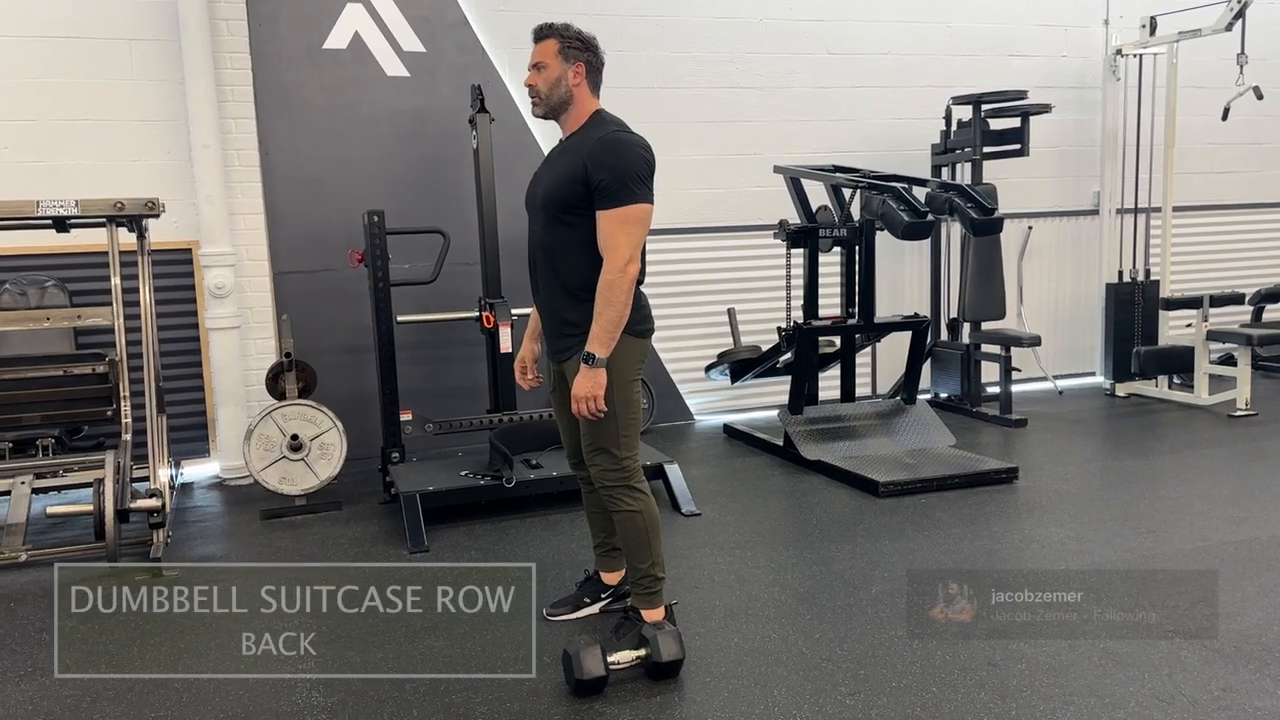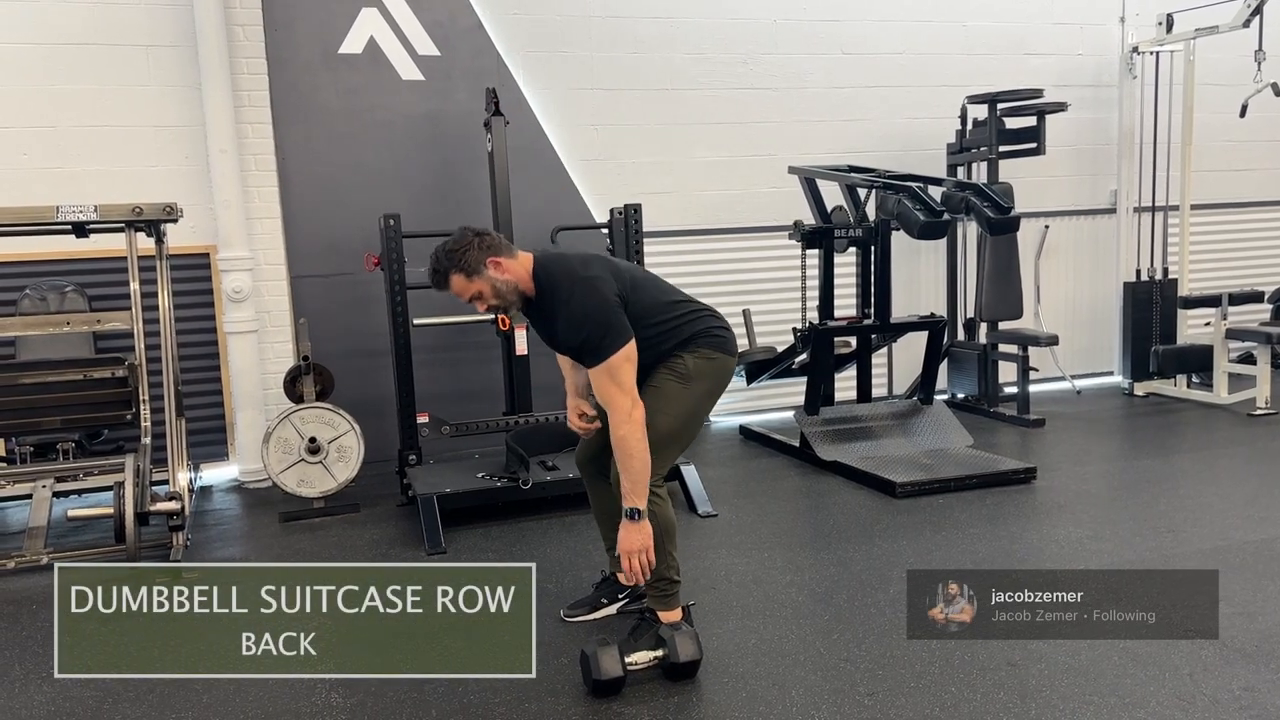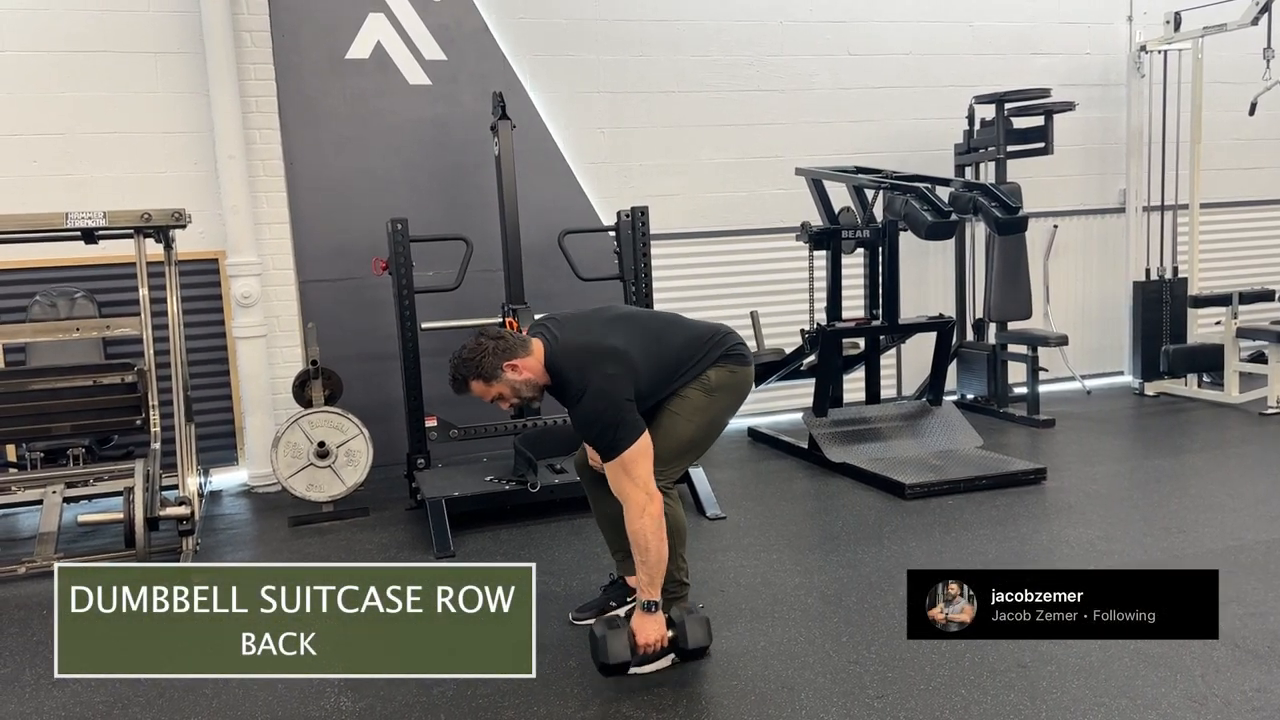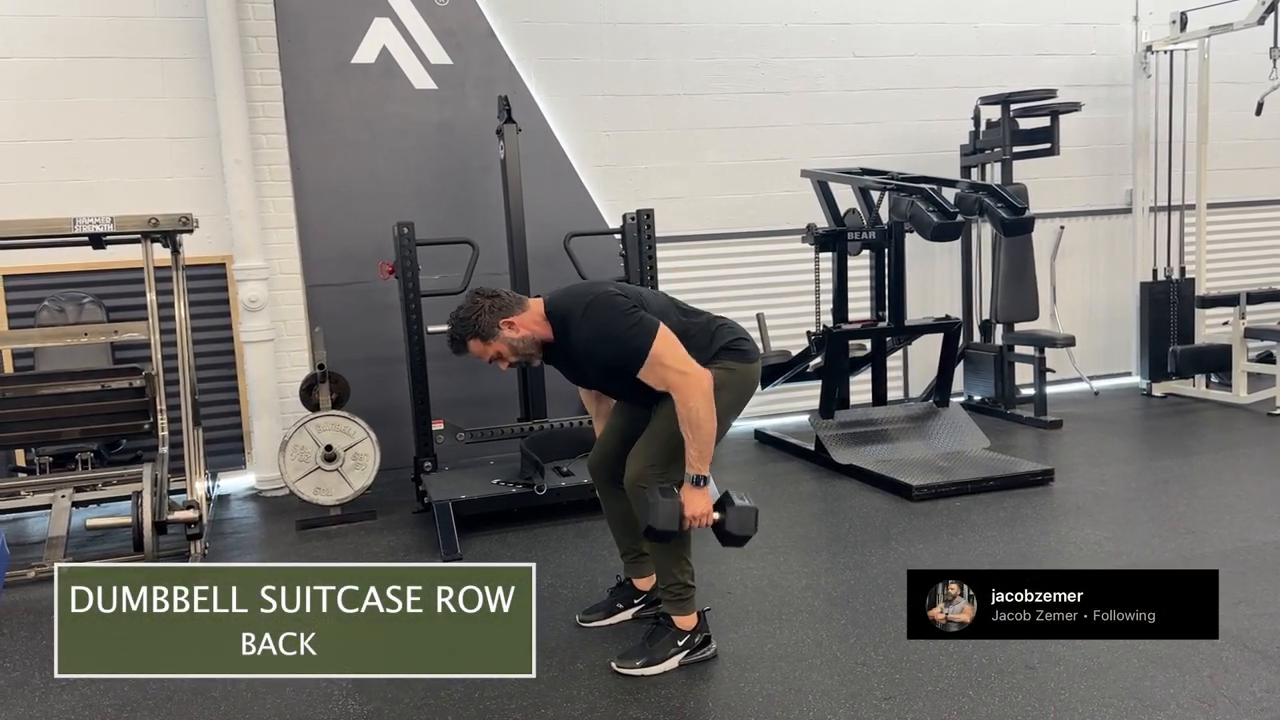
dt=1s
person 1, frame 1
left shoulder: (615, 149)
right shoulder: (564, 154)
left elbow: (621, 266)
left wrist: (595, 361)
right wrist: (534, 337)
left hip: (604, 344)
right hip: (567, 344)
left knee: (616, 475)
right knee: (586, 470)
left ankle: (652, 609)
right ankle: (611, 578)
person 1, frame 2
left shoulder: (581, 293)
right shoulder: (533, 288)
left elbow: (626, 411)
right elbow: (571, 341)
left wrist: (634, 516)
right wrist: (575, 395)
left hip: (700, 351)
right hip: (649, 357)
left knee: (640, 476)
right knee: (592, 462)
left ankle: (669, 614)
right ankle: (626, 581)
person 1, frame 3
left shoulder: (597, 388)
right shoulder: (538, 341)
left elbow: (642, 502)
left wrist: (650, 609)
right wrist: (598, 440)
left hip: (721, 369)
right hip: (676, 367)
left knee: (649, 477)
right knee: (591, 465)
right ankle: (634, 582)
person 1, frame 4
left shoulder: (595, 319)
right shoulder: (554, 337)
left elbow: (691, 380)
right elbow: (598, 387)
left wrist: (697, 482)
right wrist: (607, 444)
left hip: (725, 365)
left knee: (646, 479)
right knee: (605, 467)
left ankle: (686, 627)
right ankle: (643, 586)
